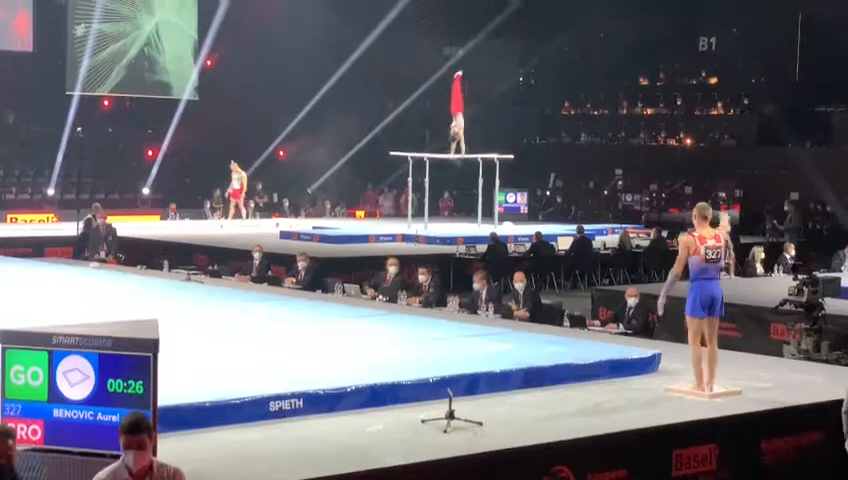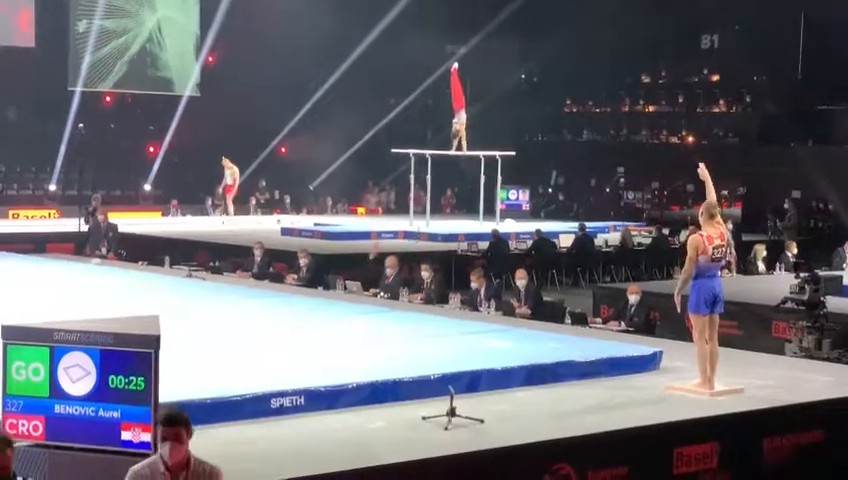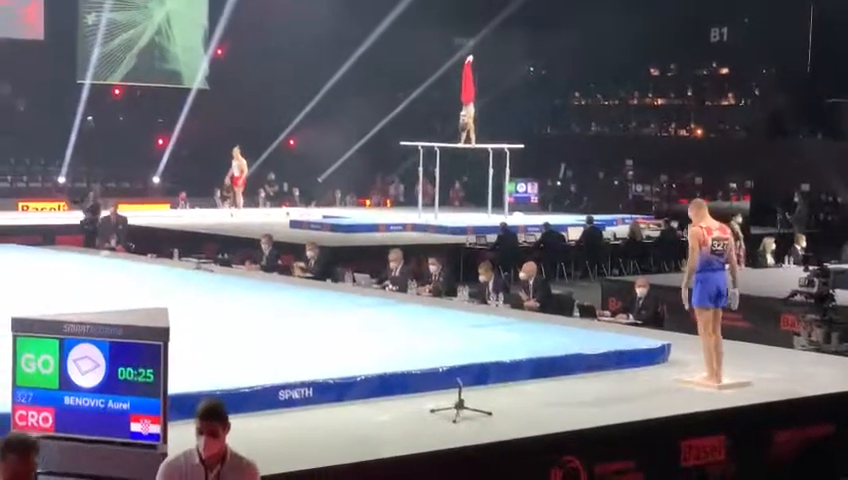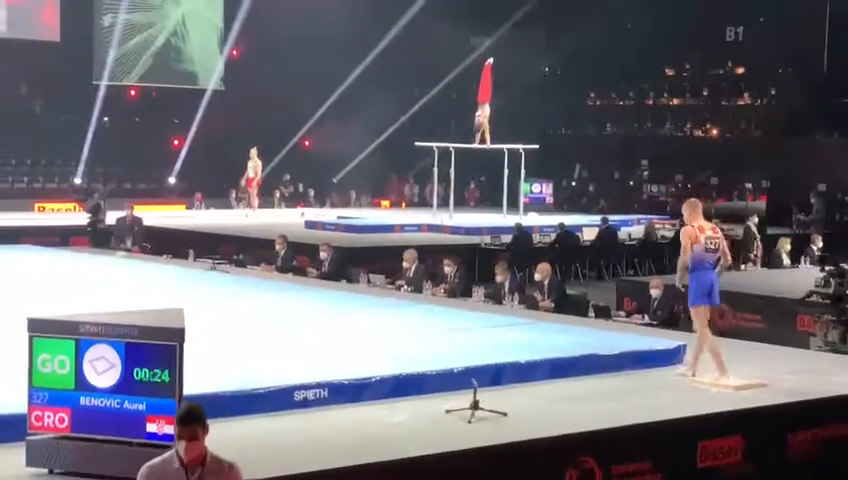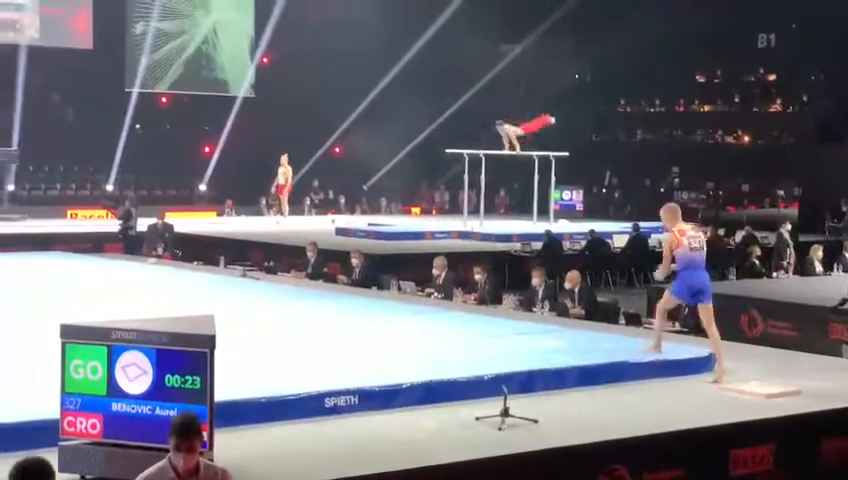
dt=0.7s
person 1, frame 1
left shoulder: (688, 239)
right shoulder: (720, 236)
left elbow: (677, 271)
left wrist: (663, 294)
left hip: (699, 290)
right hip: (716, 289)
left knee: (695, 340)
right knee: (711, 340)
left ankle: (699, 384)
right ankle: (710, 383)
person 1, frame 2
left shoulder: (696, 239)
right shoulder: (722, 231)
left elbow: (688, 271)
right elbow: (713, 204)
left wrist: (677, 291)
right wrist: (707, 178)
left hip: (701, 287)
right hip: (717, 285)
left knee: (700, 338)
right knee: (712, 337)
left ankle: (703, 381)
right ankle: (711, 380)
person 1, frame 3
left shoulder: (696, 231)
right shoulder: (726, 230)
left elbow: (692, 263)
right elbow: (733, 262)
left wrist: (684, 286)
right wrist: (734, 287)
left hip: (704, 279)
right hip: (720, 279)
left knee: (705, 331)
right knee: (715, 330)
left ankle: (711, 375)
right ankle: (718, 372)
person 1, frame 4
left shoulder: (688, 230)
right shoulder: (716, 231)
left elbow: (684, 259)
right elbow: (727, 260)
left wrist: (679, 277)
left hip: (698, 278)
right hip: (711, 278)
left knee: (702, 329)
right knee: (700, 326)
left ankle: (722, 369)
right ankle: (692, 367)
person 1, frame 5
left shoulder: (670, 236)
right shoulder: (697, 231)
left elbow: (665, 266)
left wrist: (661, 274)
left hip: (686, 278)
right hip: (703, 277)
left knee: (661, 308)
right knee: (709, 325)
left ankle: (656, 347)
right ankle: (720, 365)
